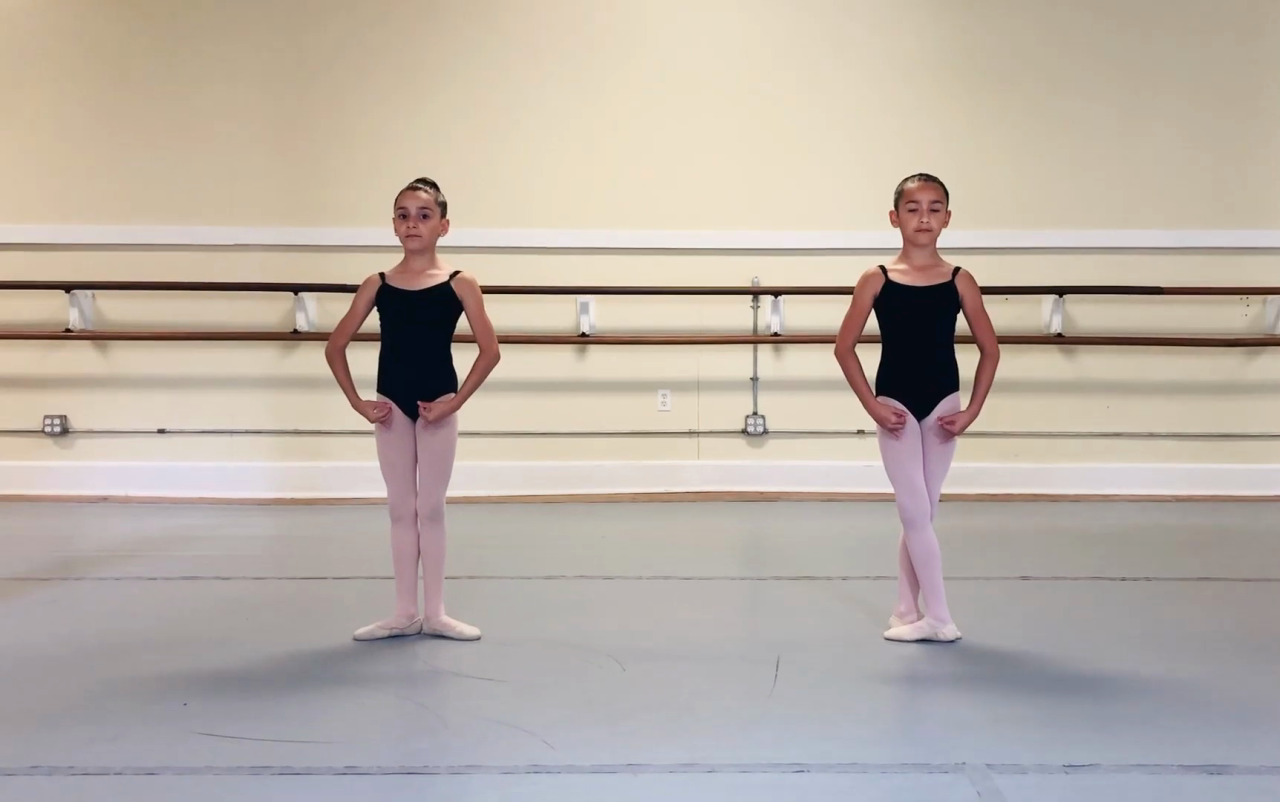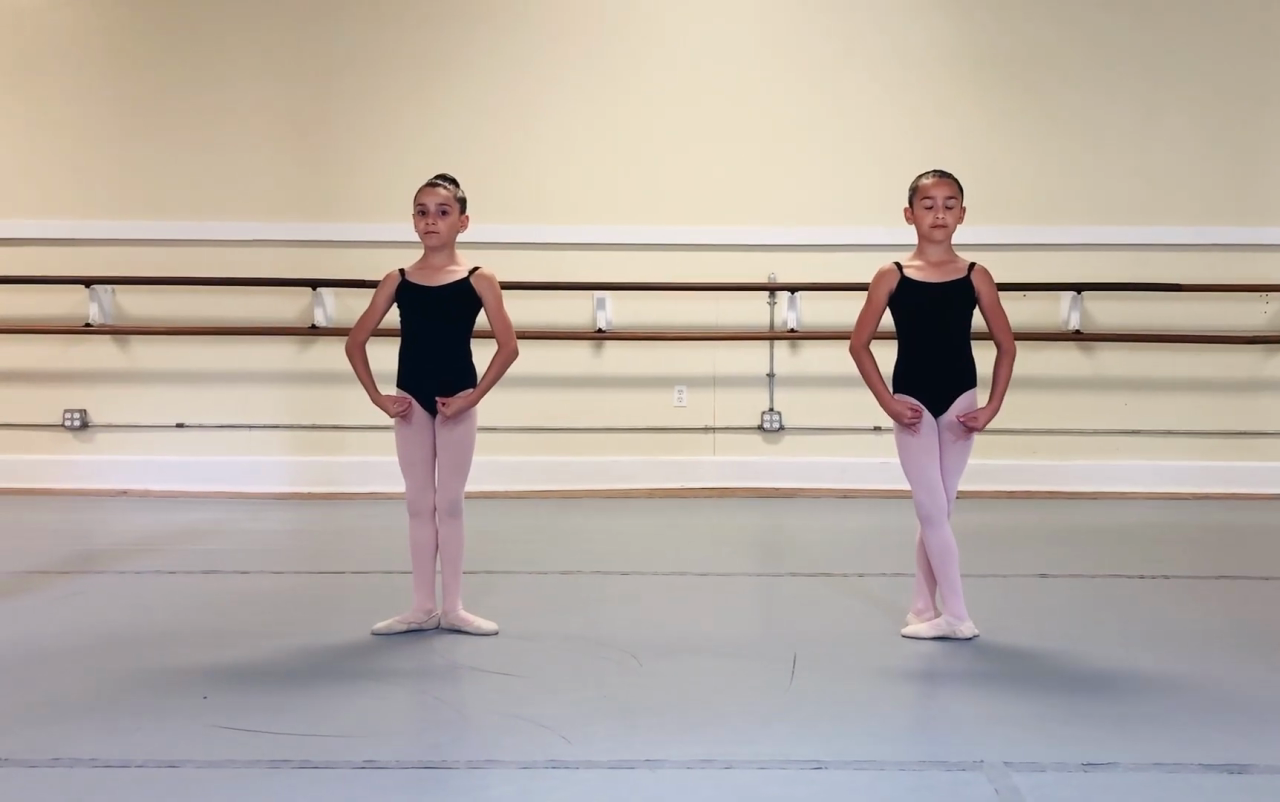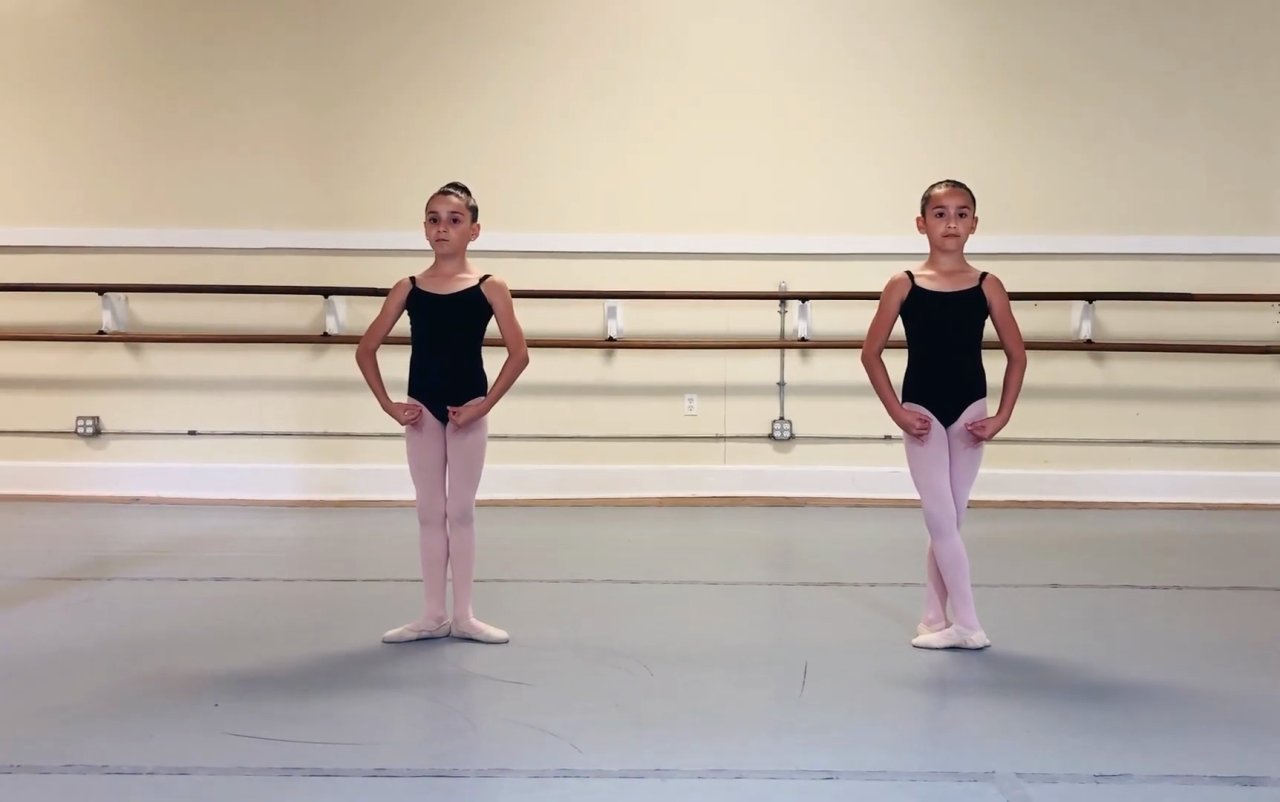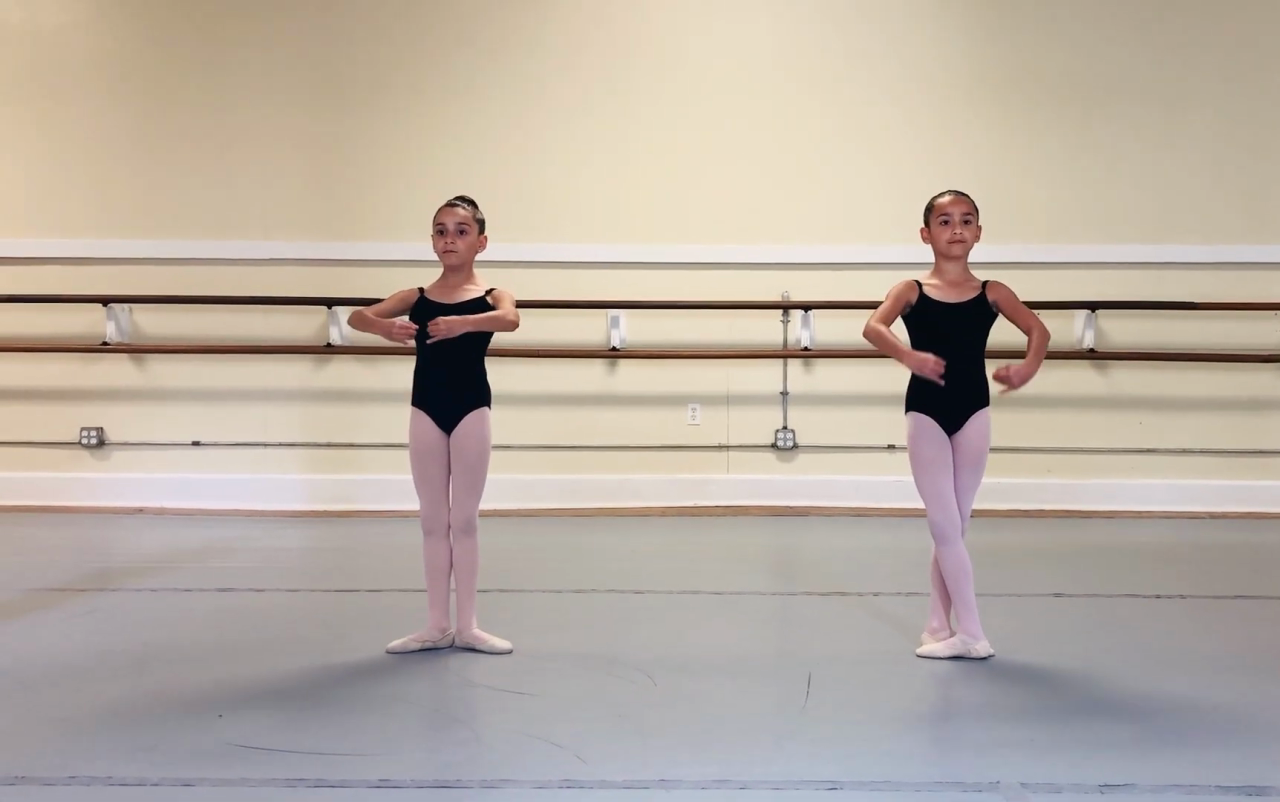
dt=0.7s
person 1, frame 1
left shoulder: (960, 280)
right shoulder: (876, 279)
left elbow: (989, 349)
right elbow: (844, 346)
left wrist: (972, 410)
right wrist: (871, 405)
left hip: (942, 403)
right hip: (895, 404)
left knee: (922, 515)
right knee: (915, 513)
left ankle: (906, 612)
right ankle: (938, 617)
person 1, frame 2
left shoulder: (975, 276)
right shoulder: (891, 276)
left elbow: (1006, 345)
right elbow: (859, 343)
left wrist: (993, 405)
right wrist: (887, 402)
left hip: (960, 401)
right hip: (912, 402)
left knee: (939, 512)
right knee: (931, 510)
left ankle: (923, 609)
right ankle: (955, 614)
person 1, frame 3
left shoulder: (987, 286)
right shoulder: (903, 285)
left elbow: (1016, 354)
right elbow: (871, 352)
left wrist: (1002, 415)
right wrist: (896, 412)
left hip: (969, 409)
right hip: (922, 410)
left knee: (950, 521)
right knee: (940, 520)
left ankle: (934, 619)
right ankle: (967, 624)
person 1, frame 4
left shoulder: (992, 293)
right shoulder: (911, 291)
left elbow: (1038, 330)
right elbow: (872, 328)
left wrist: (1028, 366)
right wrist: (908, 356)
left hip: (973, 414)
right hip: (926, 413)
left knee: (954, 527)
right knee: (944, 525)
left ankle: (939, 627)
right ankle: (970, 632)
person 2, frame 1
left shoulder: (459, 284)
right shoulder: (377, 285)
left elbow: (490, 351)
right elbow: (335, 347)
left wrist: (456, 402)
right wrist: (357, 402)
left hip: (437, 405)
right hip: (391, 406)
left knee: (432, 509)
right knee: (401, 510)
left ankle: (434, 613)
right ankle: (405, 612)
person 2, frame 2
left shoulder: (479, 280)
right shoulder: (397, 281)
left elbow: (508, 346)
right elbow: (355, 342)
left wrist: (475, 396)
right wrist: (377, 397)
left hip: (456, 401)
right hip: (411, 402)
left knee: (450, 503)
right knee: (419, 504)
left ankle: (452, 607)
right ankle: (423, 606)
person 2, frame 3
left shoulder: (489, 288)
right shoulder: (407, 289)
left elbow: (519, 353)
right elbow: (366, 349)
left wrist: (485, 404)
right wrist: (388, 404)
left hip: (468, 409)
right hip: (422, 408)
left knee: (461, 511)
right knee: (429, 512)
left ankle: (463, 615)
right ankle: (433, 614)
person 2, frame 4
left shoulder: (492, 297)
right shoulder: (416, 297)
left elbow: (510, 319)
right elbow: (358, 316)
left wrist: (461, 323)
right wrist: (385, 326)
left hip: (471, 411)
right hip: (426, 412)
left knee: (464, 520)
right knee: (433, 521)
left ankle: (467, 625)
right ankle: (437, 624)
